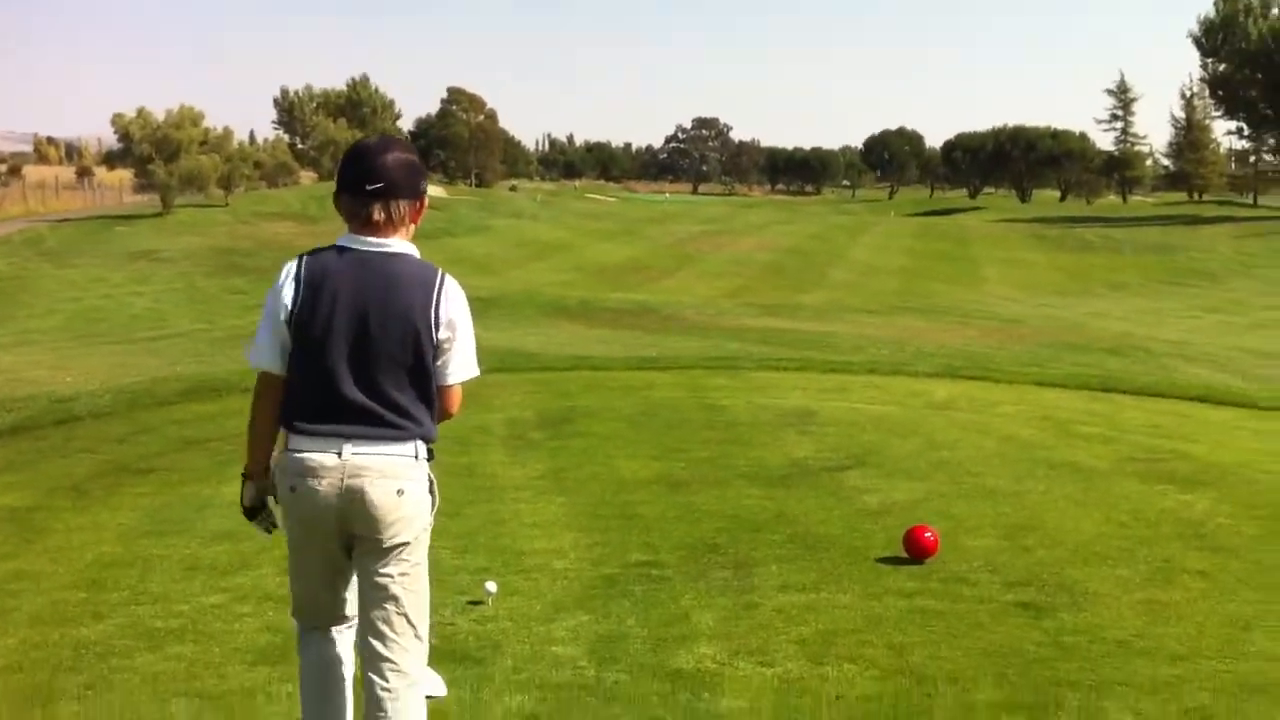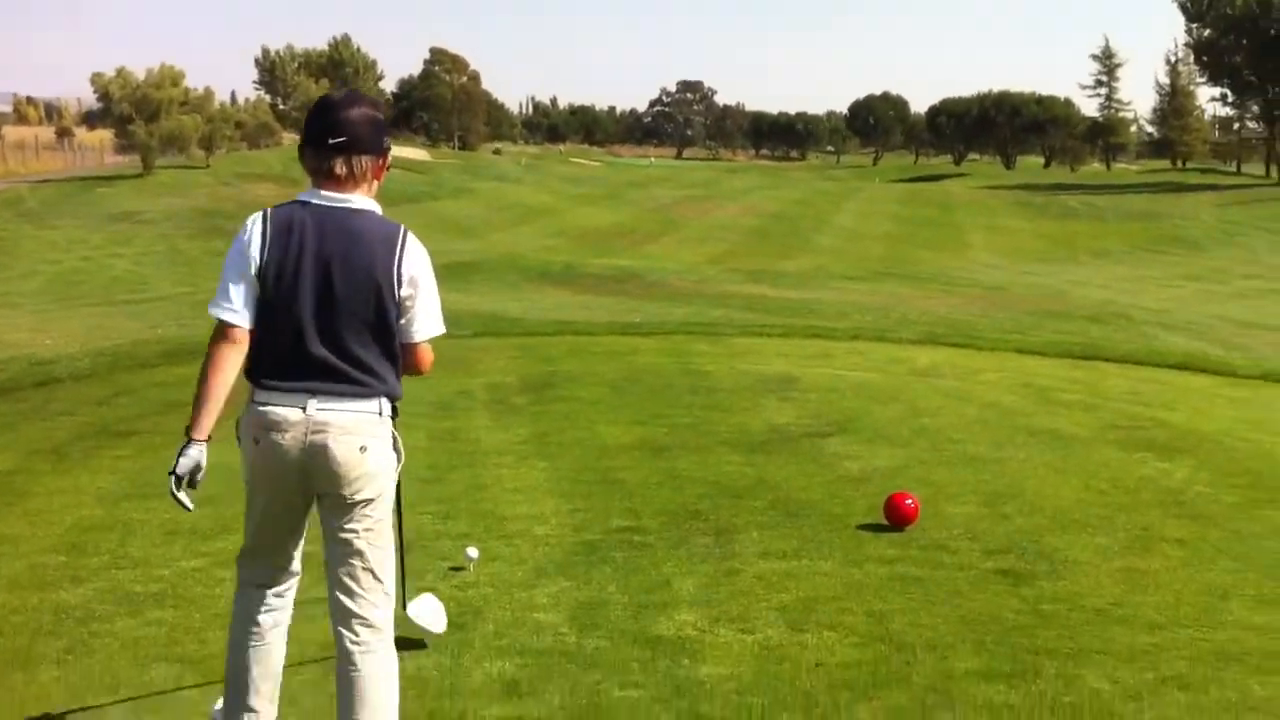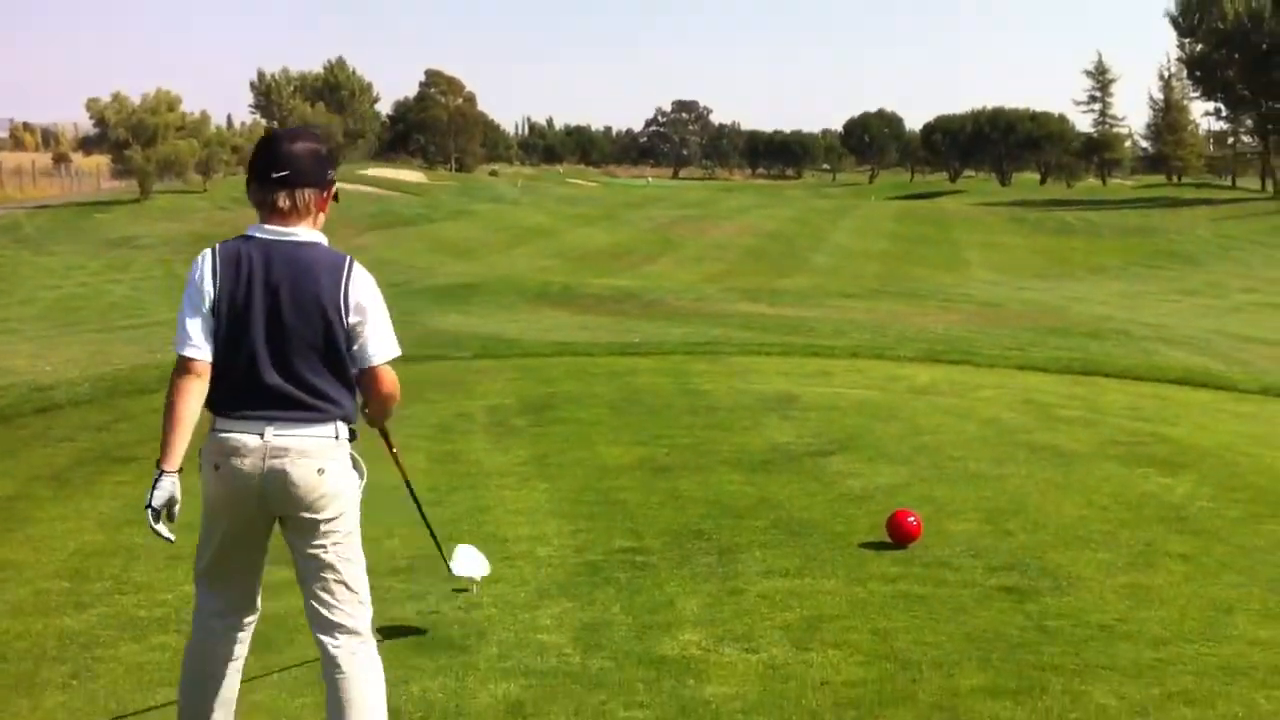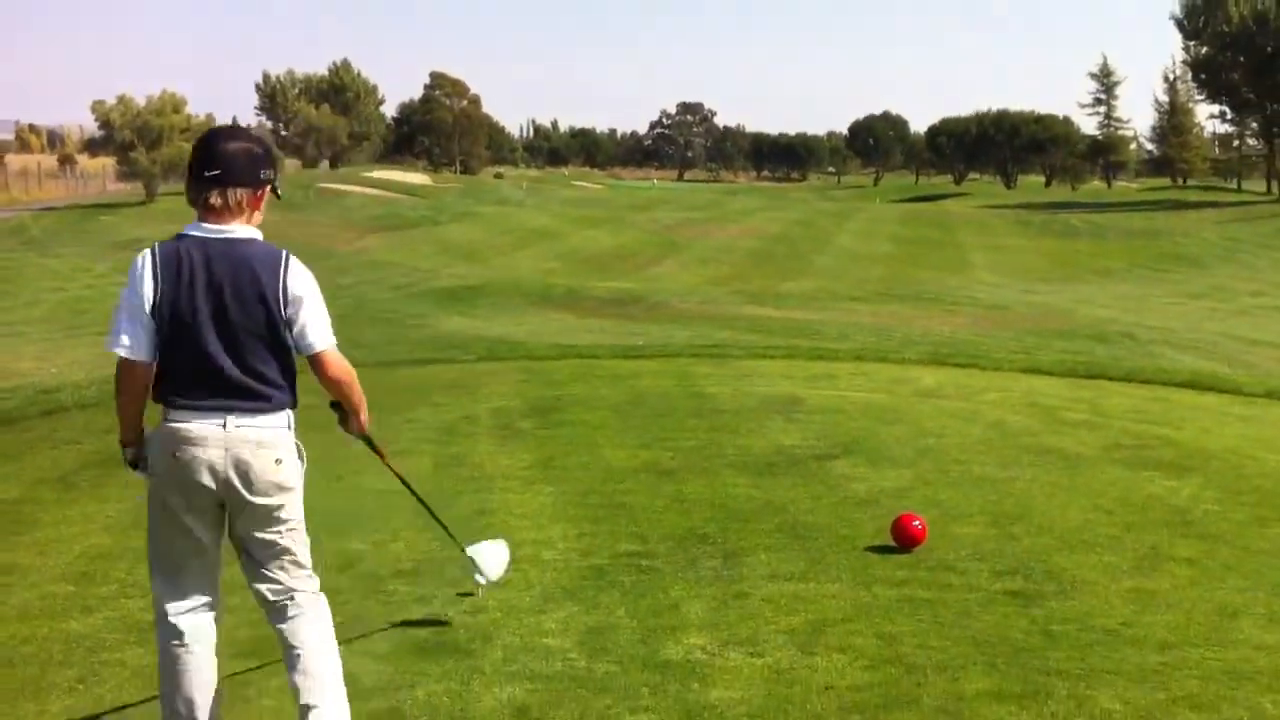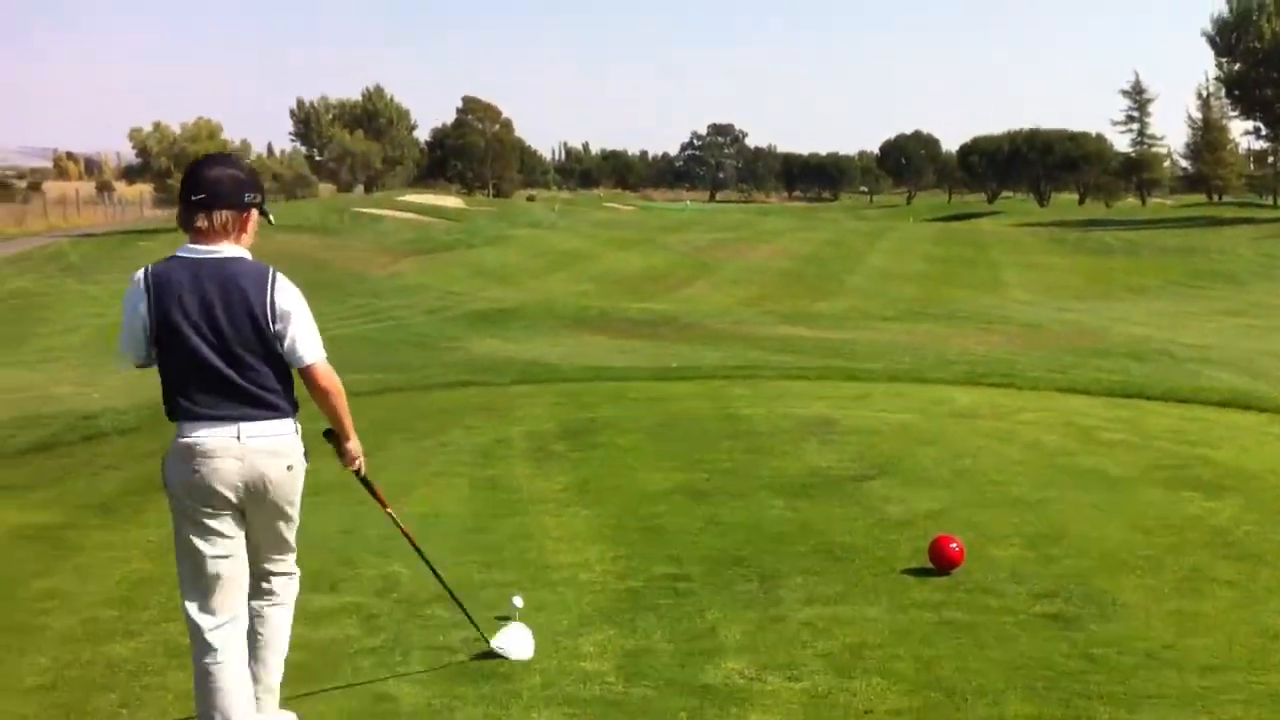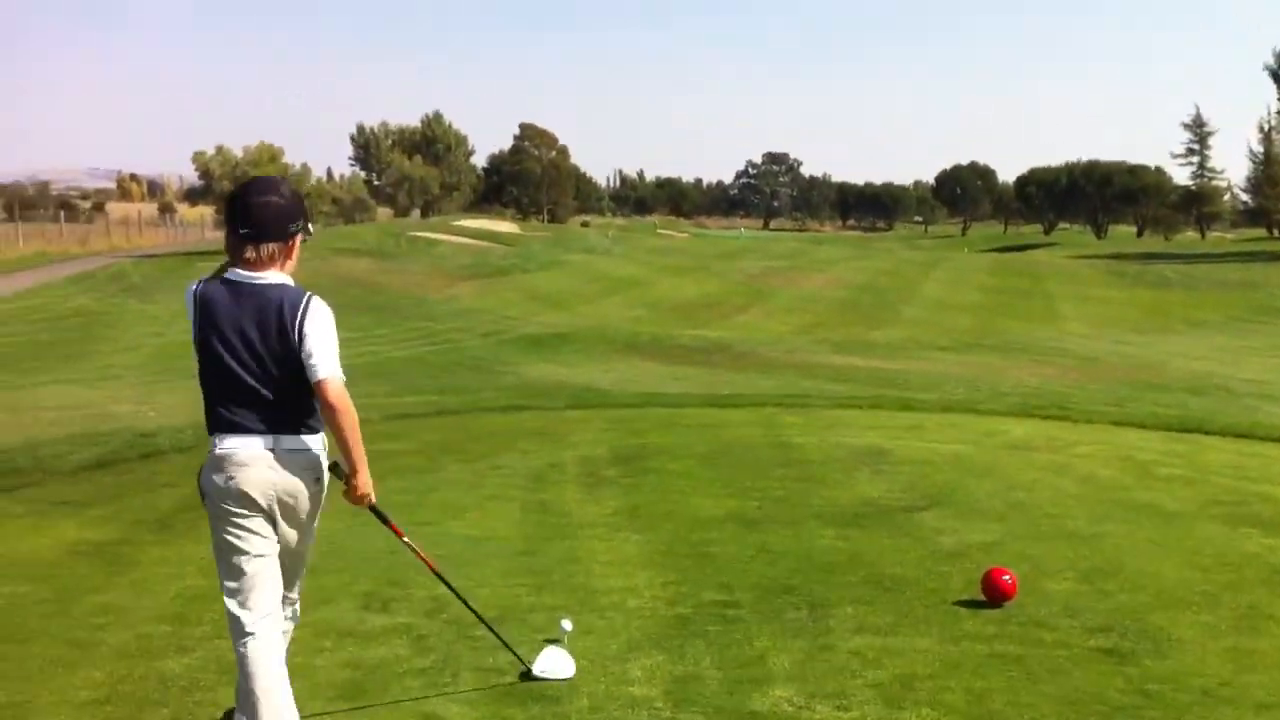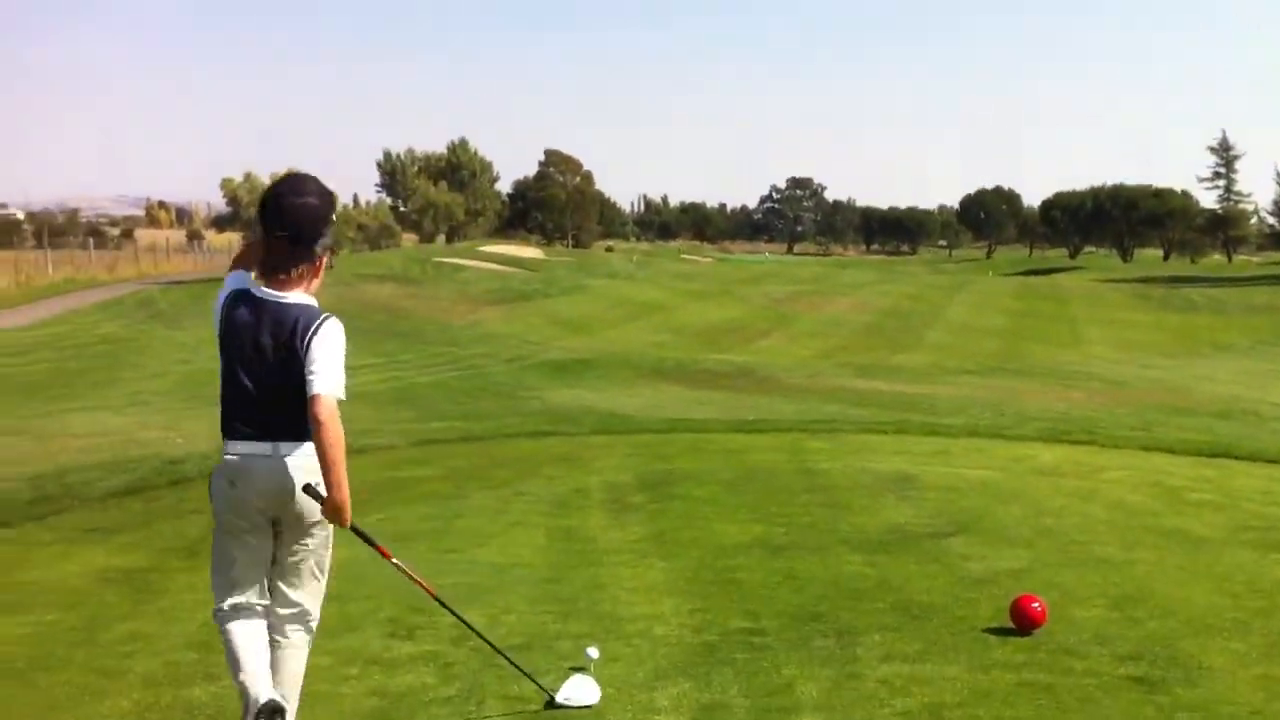
dt=0.2s
person 1, frame 1
left shoulder: (299, 276)
right shoulder: (439, 289)
left elbow: (270, 389)
right elbow: (448, 403)
left wrist: (254, 474)
left hip: (308, 467)
right hip: (395, 474)
left knee: (322, 627)
right knee: (395, 649)
person 1, frame 2
left shoulder: (262, 230)
right shoulder: (401, 247)
left elbow: (230, 340)
right elbow: (419, 360)
left wrist: (197, 436)
left hip: (272, 422)
right hip: (358, 430)
left knee: (263, 578)
right knee: (363, 609)
person 1, frame 3
left shoulder: (214, 264)
right shoulder: (349, 275)
left elbow: (193, 372)
right elbow: (383, 385)
left wrist: (167, 469)
right wrist: (377, 415)
left hip: (233, 451)
right hip: (317, 456)
left knee: (222, 605)
right knee: (343, 625)
person 1, frame 4
left shoulder: (153, 265)
right shoulder: (285, 270)
left elbow: (133, 370)
right elbow: (330, 367)
left wrist: (131, 440)
right wrist: (358, 413)
left hip: (184, 443)
right hip: (266, 445)
left knee: (184, 604)
right knee: (294, 595)
person 1, frame 5
left shoulder: (150, 284)
right shoulder: (273, 286)
left elbow: (138, 357)
right elbow: (318, 376)
right wrist: (347, 436)
left hip: (200, 455)
right hip: (275, 449)
left knee: (214, 617)
right knee: (275, 581)
person 1, frame 6
left shoulder: (203, 299)
right shoulder: (308, 309)
right elbow: (332, 396)
left wrist: (237, 261)
right wrist: (358, 468)
left hip: (234, 465)
right hip: (298, 463)
left knee: (253, 613)
right knee: (283, 596)
person 1, frame 7
left shoulder: (233, 307)
right shoulder: (322, 327)
left elbow: (241, 266)
right elbow: (323, 411)
left wrist: (271, 231)
right wrist: (339, 490)
left hip: (240, 468)
right hip: (301, 471)
left knee: (239, 603)
right knee: (294, 612)
